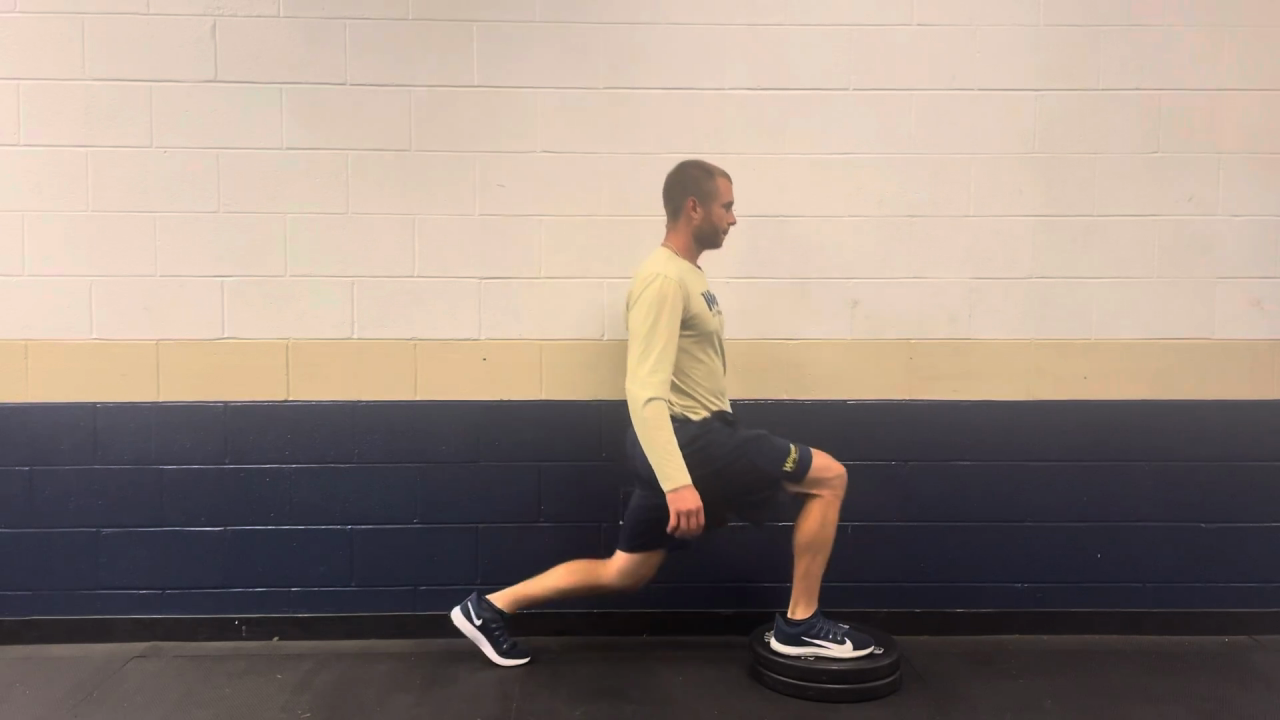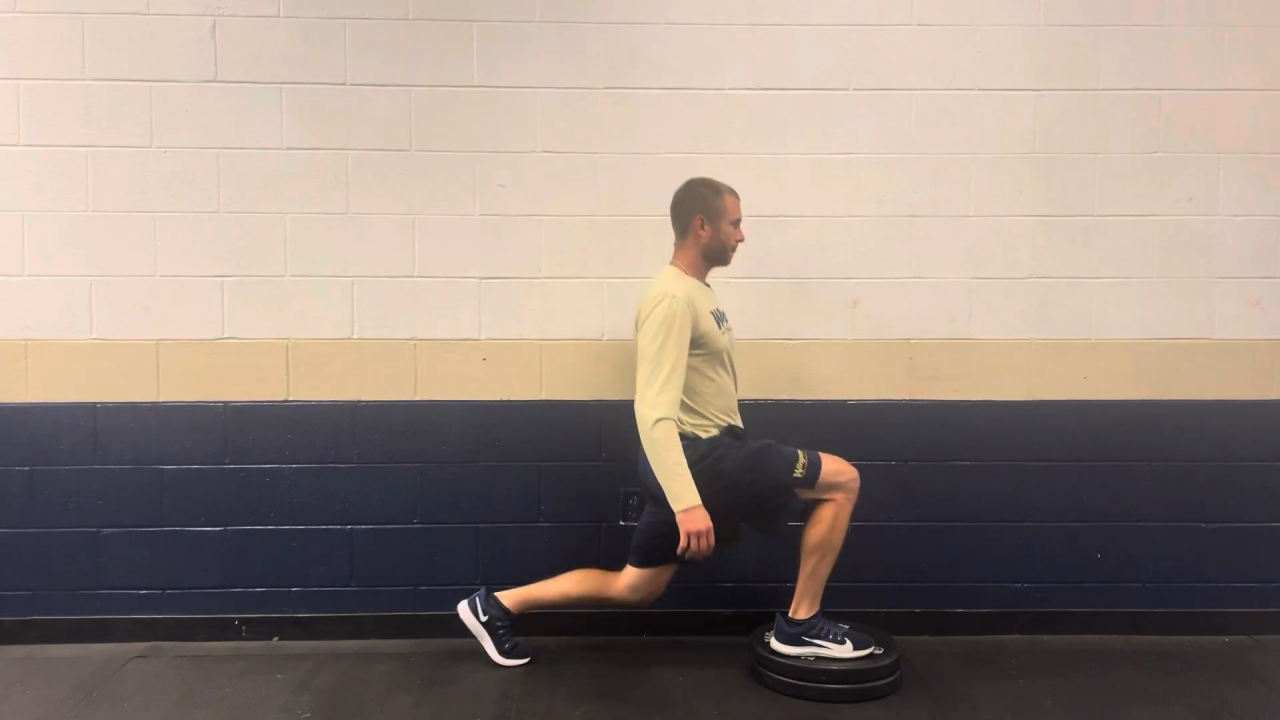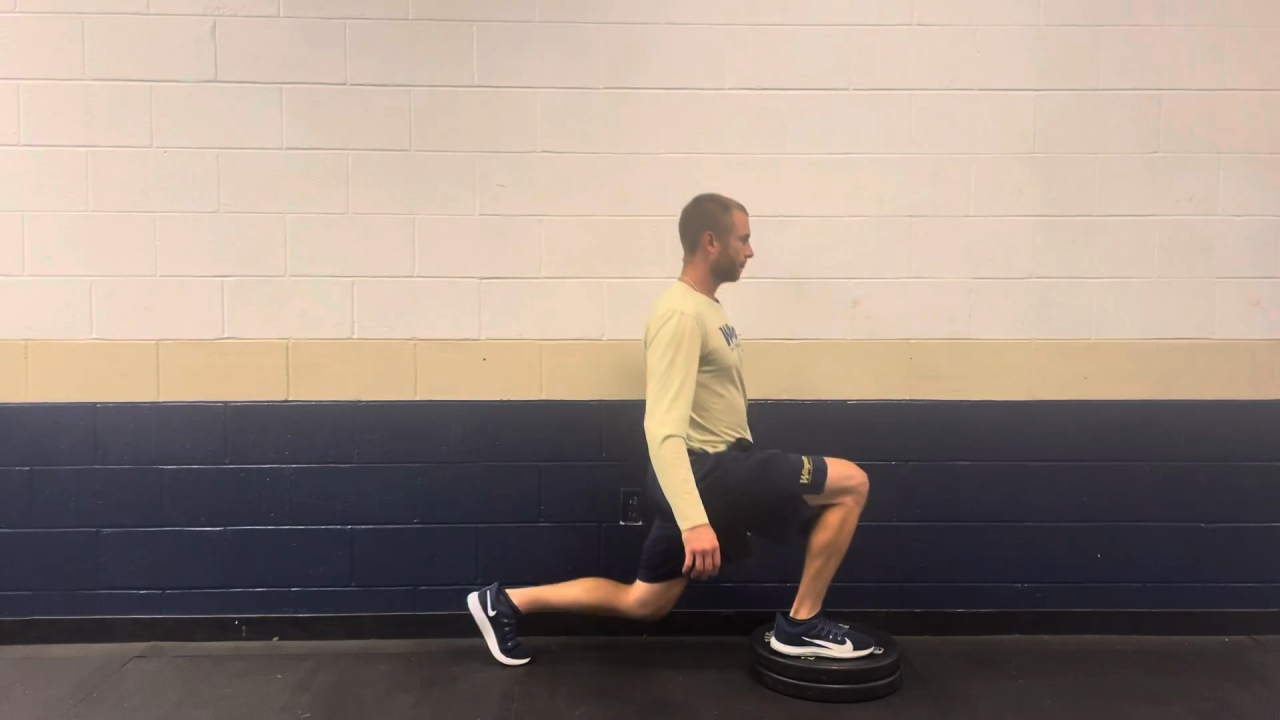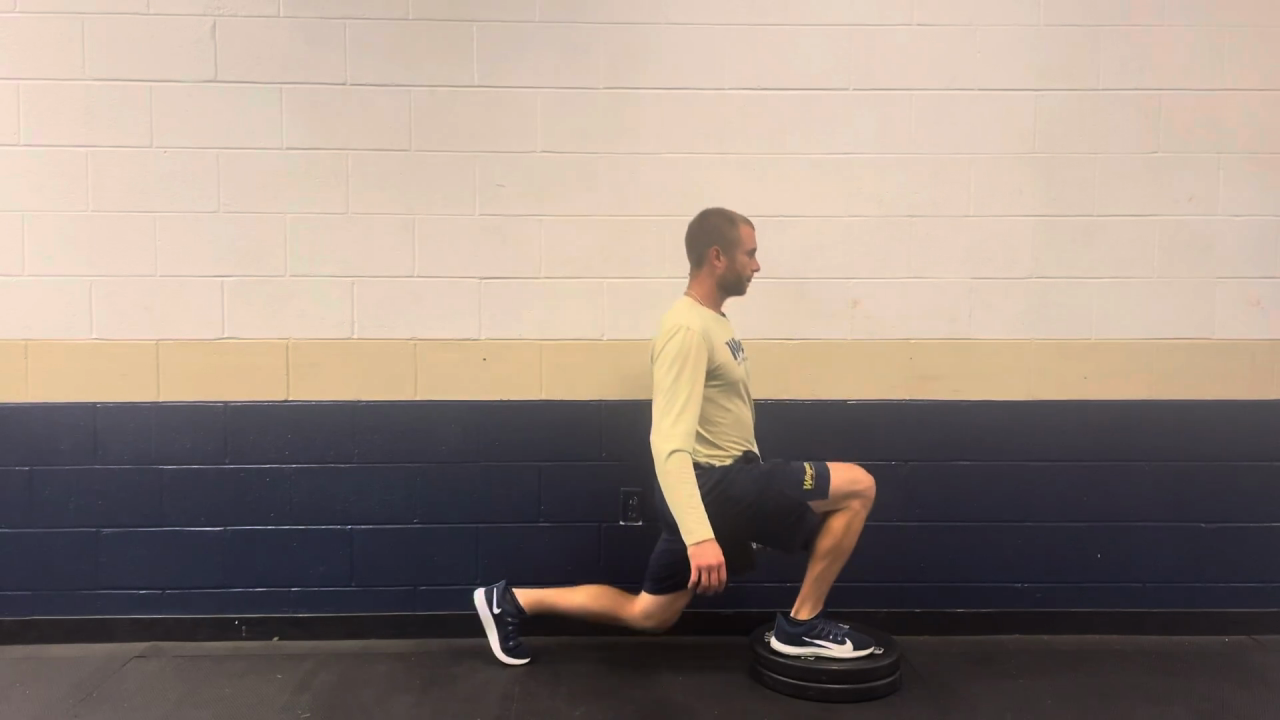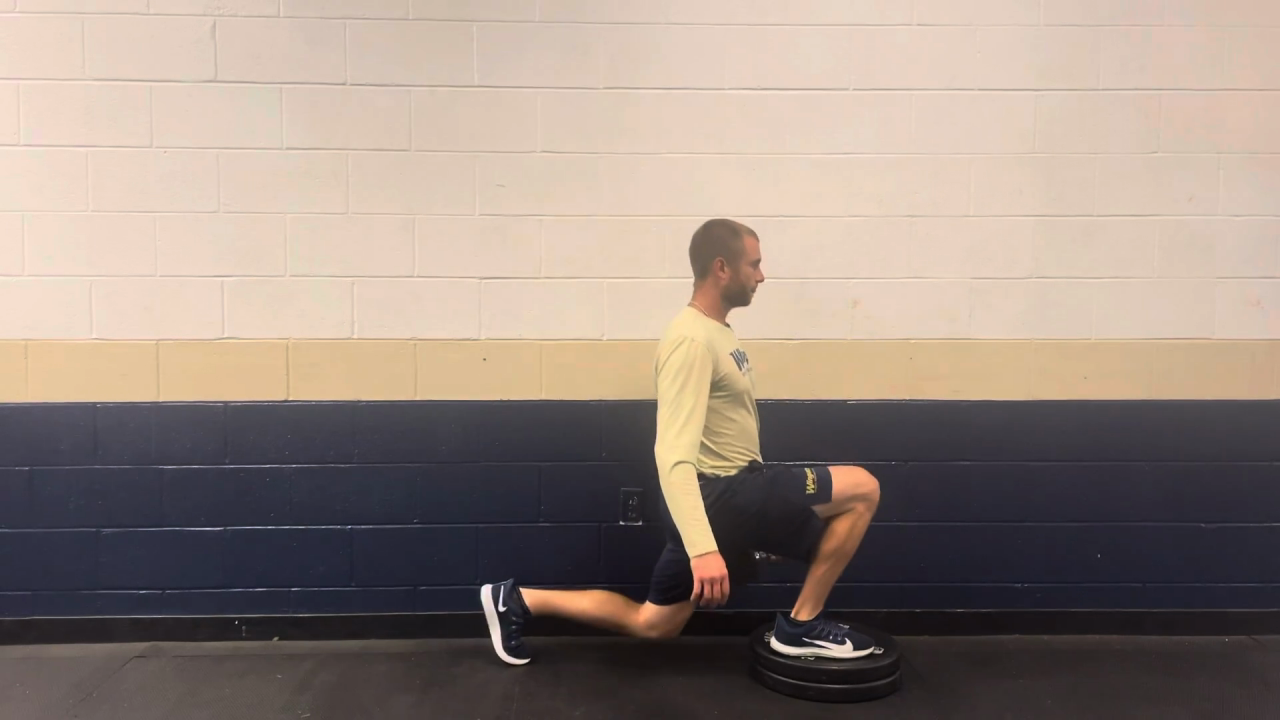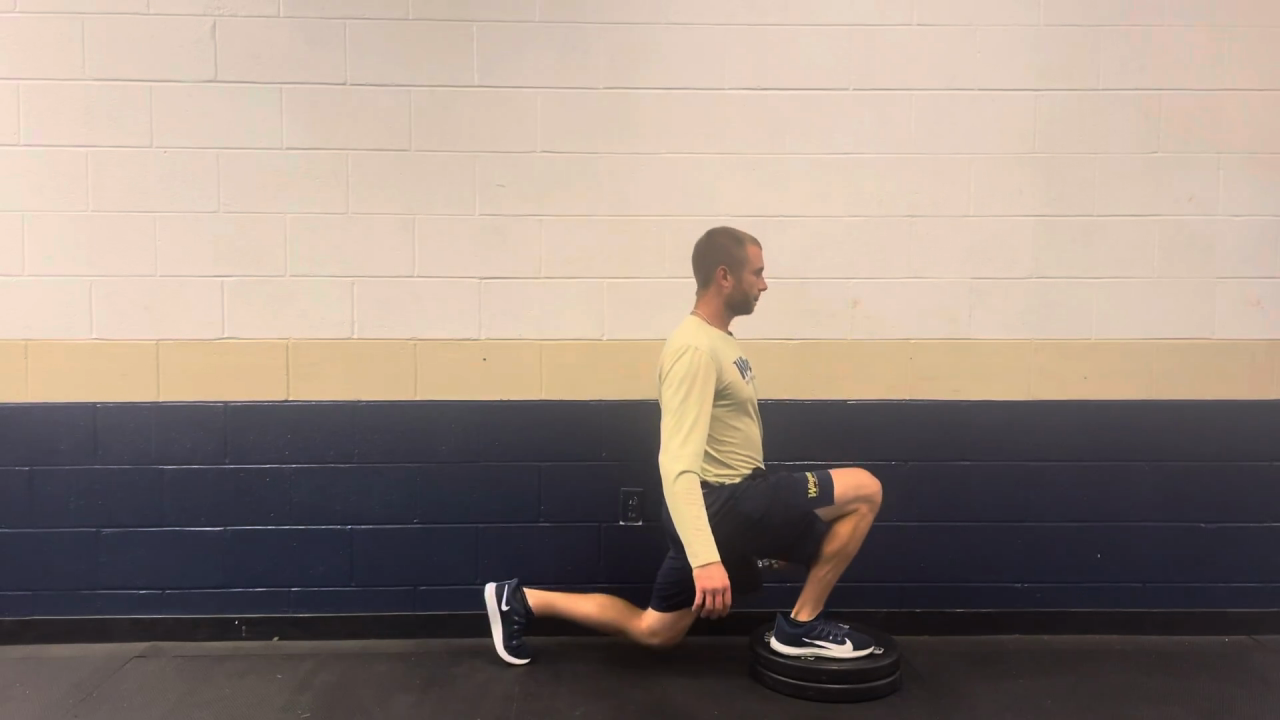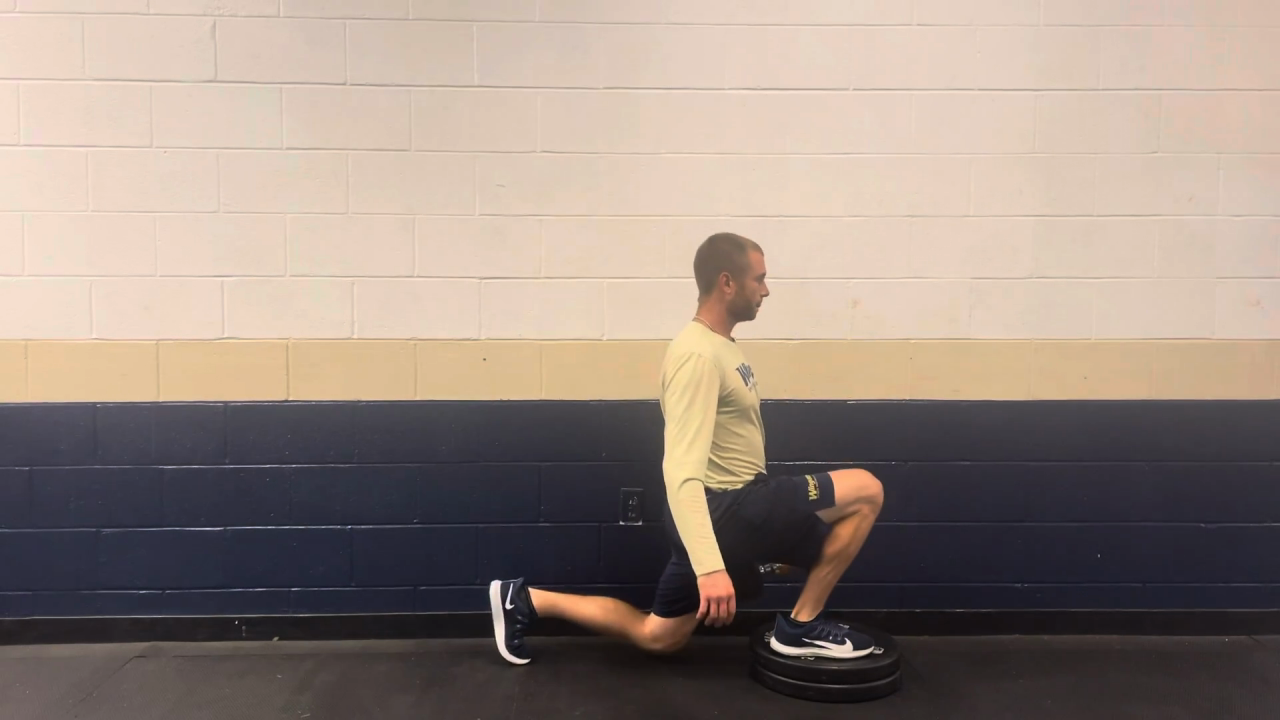
dt=0.1s
person 1, frame 1
left shoulder: (684, 273)
right shoulder: (664, 279)
right elbow: (645, 392)
right wrist: (678, 482)
left hip: (685, 435)
right hip: (688, 438)
left knee: (625, 572)
right knee: (829, 478)
left ankle: (490, 608)
right ankle: (800, 623)
person 1, frame 2
left shoulder: (693, 290)
right shoulder: (672, 298)
right elbow: (655, 412)
right wrist: (686, 502)
left hip: (701, 453)
right hip: (699, 457)
left knee: (635, 586)
right knee: (842, 480)
left ankle: (495, 606)
right ankle: (801, 624)
person 1, frame 3
left shoulder: (702, 306)
right shoulder: (682, 315)
right elbow: (663, 430)
right wrist: (694, 522)
left hip: (708, 468)
right hip: (709, 472)
left knee: (644, 602)
right knee: (851, 484)
left ankle: (505, 602)
right ankle: (802, 624)
person 1, frame 4
left shoulder: (710, 321)
right shoulder: (688, 330)
right elbow: (670, 444)
left wrist: (748, 515)
right wrist: (699, 537)
left hip: (721, 481)
right hip: (716, 485)
left knee: (649, 613)
right knee: (857, 487)
left ankle: (509, 602)
right ankle: (803, 624)
person 1, frame 5
left shoulder: (714, 331)
right shoulder: (692, 341)
right elbow: (674, 456)
left wrist: (758, 519)
right wrist: (702, 550)
left hip: (724, 491)
right hip: (721, 496)
left knee: (653, 623)
right knee: (862, 490)
left ankle: (516, 601)
right ankle: (803, 624)
person 1, frame 6
left shoulder: (717, 339)
right shoulder: (696, 349)
right elbow: (678, 465)
left wrist: (766, 531)
right wrist: (704, 559)
left hip: (727, 499)
right hip: (723, 504)
left knee: (656, 630)
right knee: (864, 491)
left ankle: (519, 601)
right ankle: (803, 624)
person 1, frame 7
left shoulder: (719, 345)
right shoulder: (698, 356)
right elbow: (682, 472)
left wrist: (769, 532)
right wrist: (709, 568)
left hip: (730, 504)
right hip: (726, 510)
left knee: (658, 636)
right knee: (866, 491)
left ankle: (523, 600)
right ankle: (802, 624)
